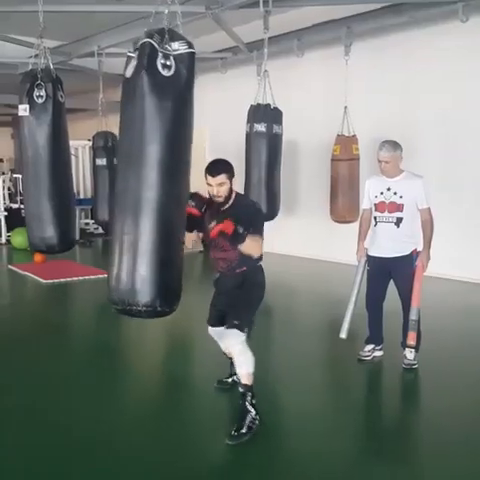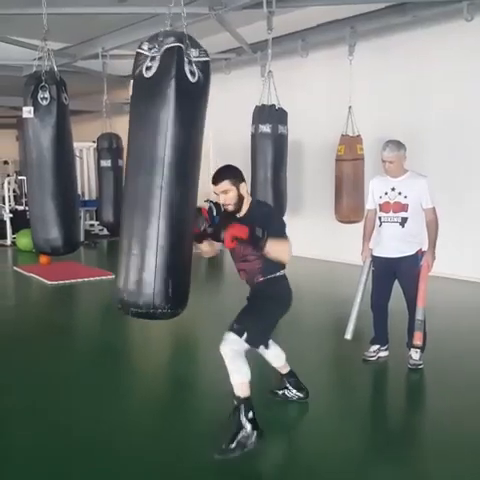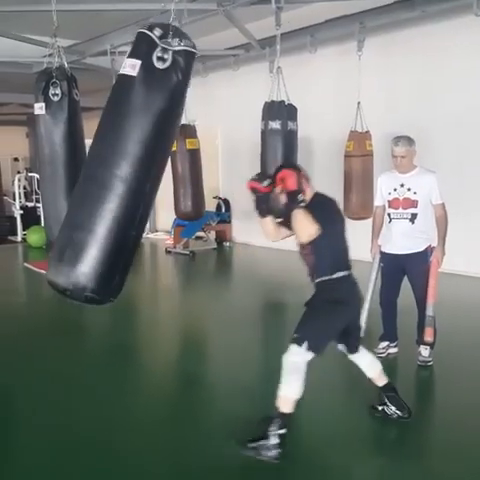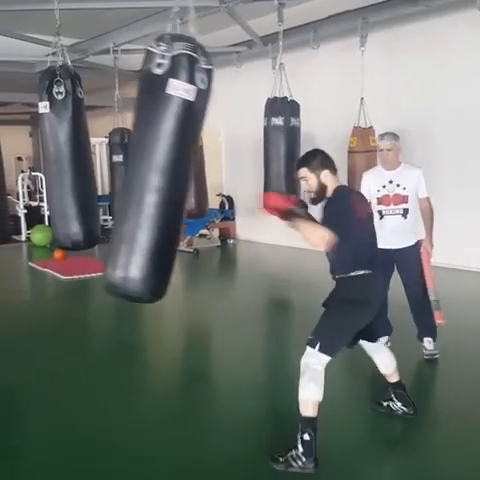
dt=0.5s
person 1, frame 1
left shoulder: (248, 209)
right shoulder: (207, 207)
left elbow: (256, 249)
left wrist: (233, 229)
right wrist: (191, 219)
left hip: (249, 280)
right hip: (225, 279)
left knee: (235, 336)
right knee: (216, 328)
left ankle: (250, 409)
right ankle: (239, 373)
person 1, frame 2
left shoulder: (266, 214)
right shoulder: (226, 217)
left elbow: (284, 254)
right elbow: (208, 249)
left wrist: (253, 236)
right wrist: (201, 234)
left hip: (273, 290)
right hip: (263, 289)
left knee: (231, 346)
right knee: (261, 341)
left ankle: (248, 425)
right ankle: (294, 387)
person 1, frame 3
left shoulder: (324, 206)
right shoulder: (306, 208)
left elbow: (305, 235)
right elbow: (274, 234)
left wrist: (295, 199)
right wrist: (262, 203)
left hip: (335, 293)
right hip: (342, 293)
left knee: (294, 358)
right knee: (354, 350)
left ankle: (275, 437)
right ankle: (395, 403)
person 1, frame 4
left shoulder: (340, 200)
right shoulder: (351, 198)
left elbow: (321, 240)
right elbow: (327, 236)
left wrist: (289, 214)
right wrist: (296, 215)
left hip: (355, 290)
right hip: (366, 285)
left knee: (312, 361)
right knee: (371, 342)
left ankle: (305, 450)
right ankle: (400, 398)
person 2, frame 1
left shoulder: (415, 183)
right shoulder: (372, 183)
left elbow: (426, 217)
left wrist: (426, 250)
right wrist: (361, 244)
left hip: (405, 255)
right hip: (376, 254)
left knee: (410, 304)
right knee: (373, 301)
left ankle: (410, 349)
right ankle: (374, 344)
person 2, frame 2
left shoulder: (420, 183)
right shoulder: (376, 183)
left elbow: (431, 217)
left wrist: (431, 250)
right wrist: (366, 244)
left hip: (410, 255)
right hip: (381, 255)
left knee: (415, 304)
right knee: (378, 302)
left ankle: (416, 349)
right ankle: (380, 344)
person 2, frame 3
left shoulder: (428, 178)
right shoulder: (384, 179)
left elbow: (440, 213)
left wrist: (440, 245)
right wrist: (375, 241)
left hip: (419, 251)
right hip: (389, 251)
left knee: (424, 300)
right knee: (387, 299)
left ankle: (425, 345)
right ankle: (389, 341)
person 2, frame 4
left shoulder: (414, 173)
right shoulder: (369, 177)
left elbow: (425, 206)
left wrist: (428, 237)
left hip: (409, 245)
right hip: (378, 246)
left knee: (418, 293)
left ankle: (427, 338)
right ankle: (383, 334)
